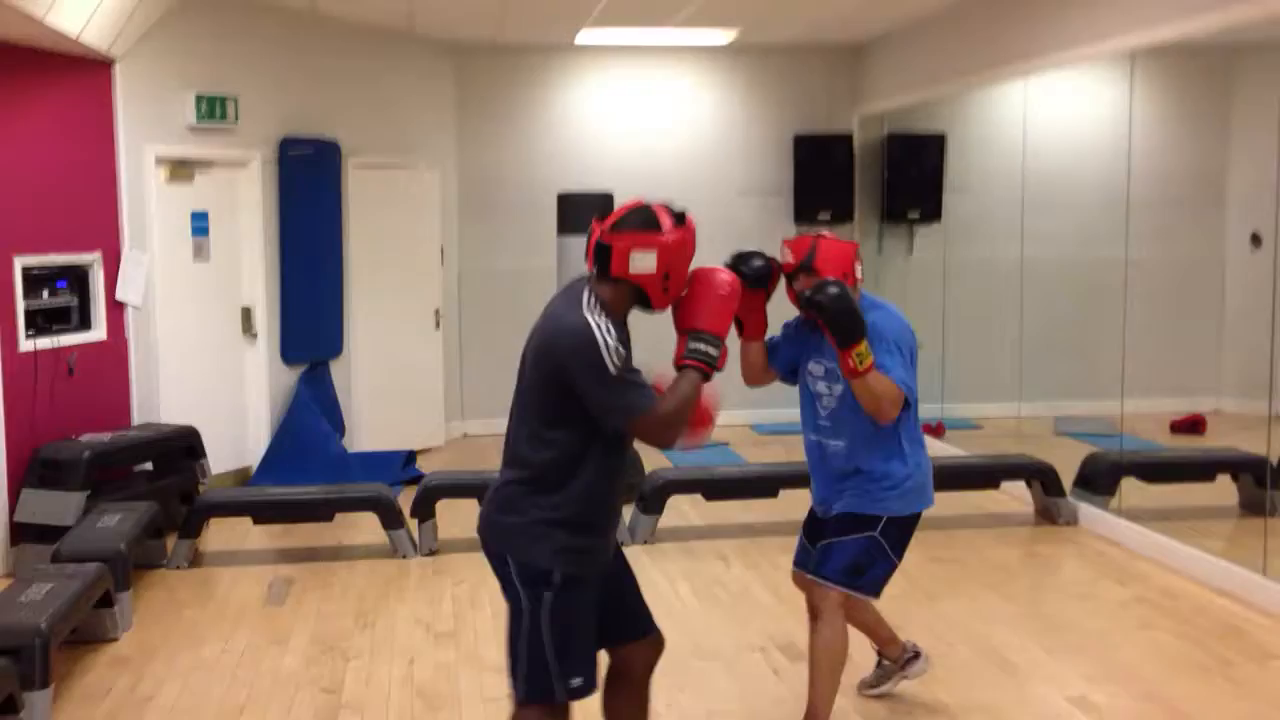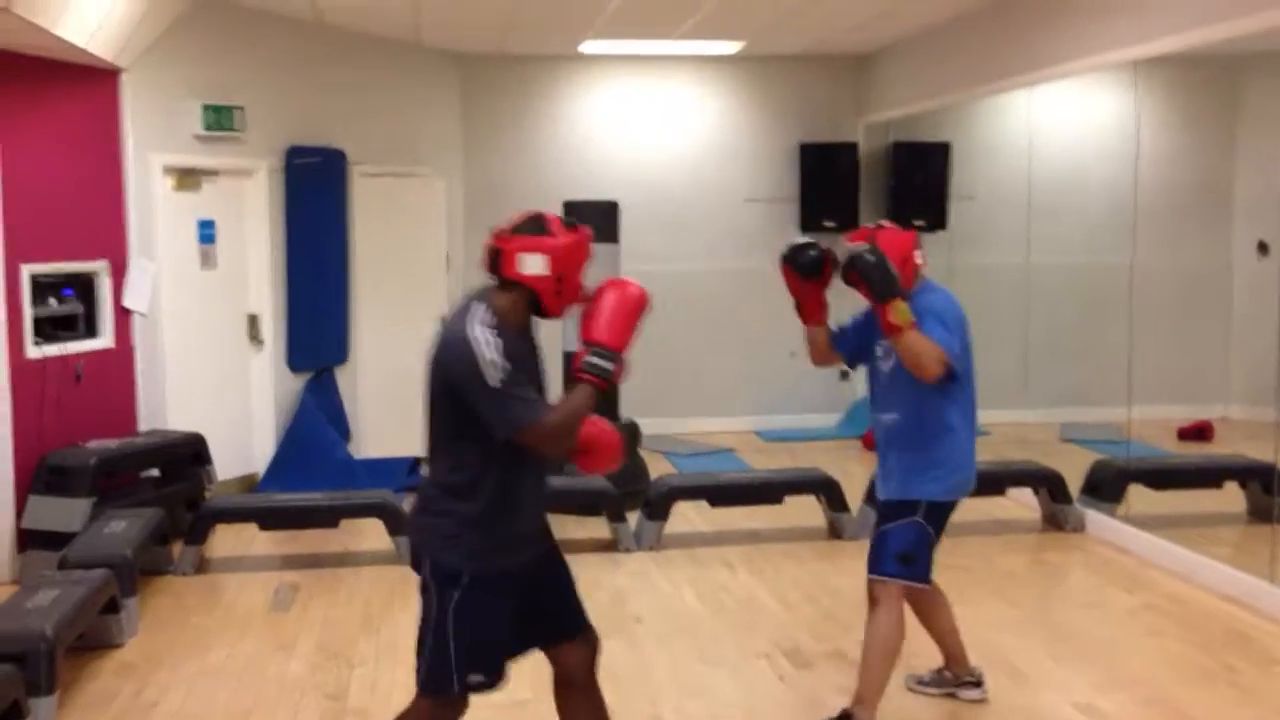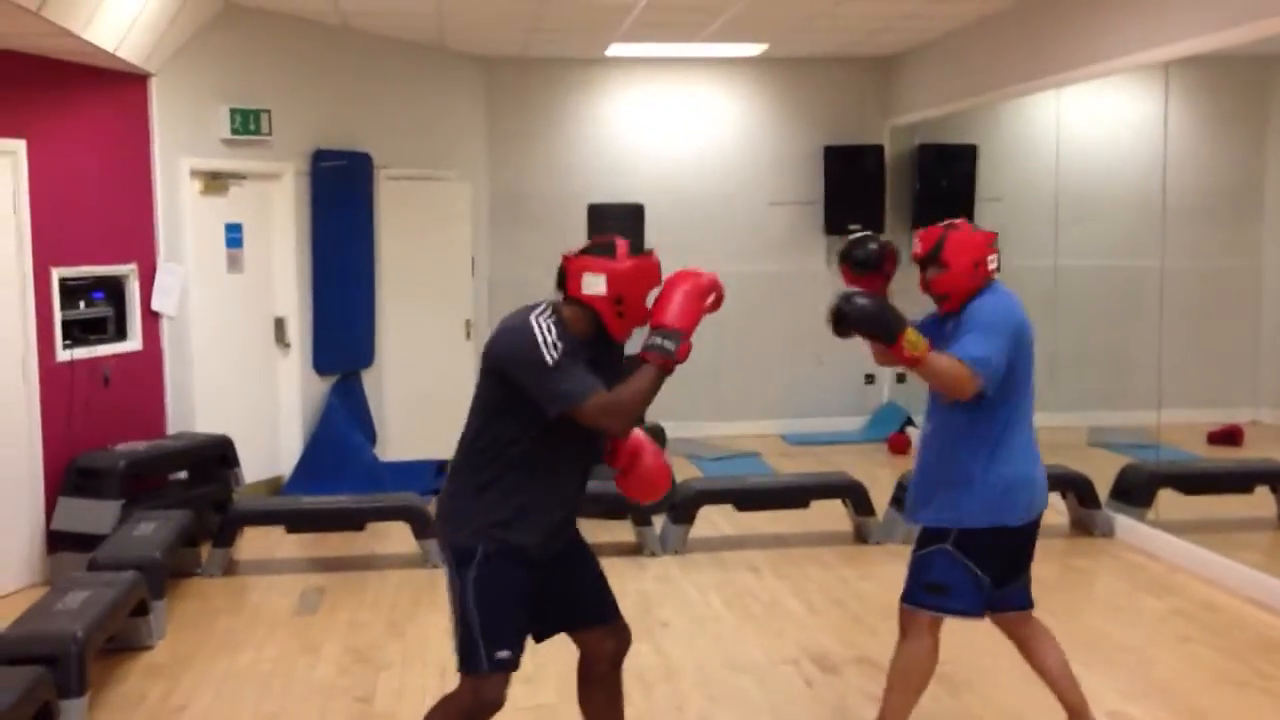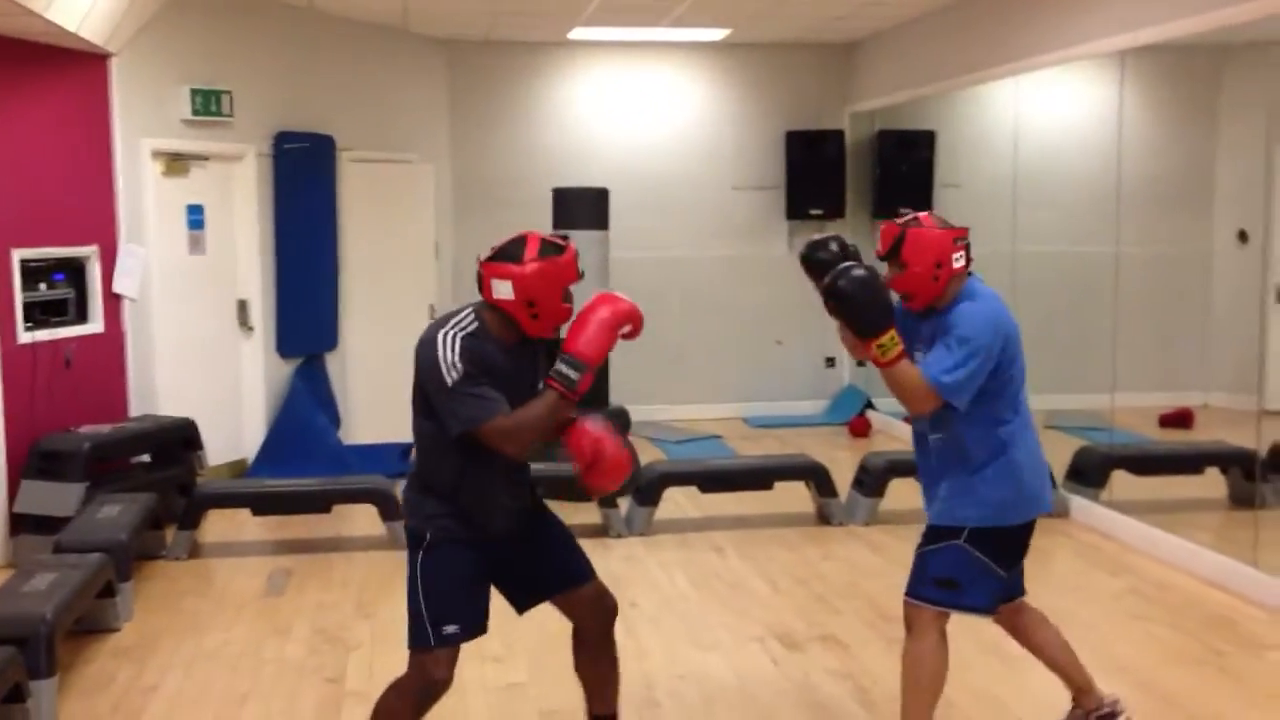
dt=0.7s
person 1, frame 1
left shoulder: (596, 305)
right shoulder: (582, 331)
right elbow: (660, 430)
left wrist: (658, 391)
right wrist: (701, 346)
left hip: (581, 533)
right hip: (541, 543)
left knee: (637, 651)
person 1, frame 2
left shoulder: (511, 320)
right shoulder: (473, 341)
right elbow: (549, 438)
left wrist: (578, 420)
right wrist: (600, 359)
left hip: (521, 535)
right hip: (465, 549)
left knee: (578, 656)
person 1, frame 3
left shoulder: (600, 339)
right shoulder: (528, 338)
right elbow: (608, 416)
left wrist: (628, 445)
right wrist: (669, 339)
left hip: (548, 531)
right hip: (486, 534)
left knee: (607, 645)
person 1, frame 4
left shoulder: (534, 332)
right shoulder: (448, 347)
right elbow: (511, 438)
left wrist: (575, 425)
right wrist: (577, 364)
left hip: (516, 510)
right hip: (449, 525)
left knee: (596, 611)
right knee: (431, 672)
person 2, frame 1
left shoulder: (884, 326)
right shoulder: (808, 327)
left elbow: (885, 409)
right elbow: (756, 374)
left wrist: (850, 342)
right wrist: (750, 314)
left hip: (885, 490)
right hip: (838, 487)
left knee: (827, 598)
right knee: (810, 580)
right ankle: (898, 654)
person 2, frame 2
left shoulder: (935, 306)
right shoulder: (880, 315)
left elbow: (929, 367)
right elbow: (824, 354)
left wrist: (890, 302)
right wrist: (809, 298)
left hip: (929, 473)
right hip: (903, 470)
left knee: (884, 590)
right knee: (912, 578)
right ankle: (961, 672)
person 2, frame 3
left shoulder: (992, 311)
right shoulder: (960, 314)
left elbow: (962, 382)
right elbow: (889, 357)
left wrist: (898, 333)
right wrist: (871, 295)
left hip: (977, 498)
right hip: (1007, 494)
left knee: (919, 617)
right knee: (1012, 615)
person 2, frame 4
left shoulder: (978, 319)
right shoulder: (932, 307)
left elbow: (923, 398)
right elbow: (860, 349)
left wrist: (877, 329)
right wrist: (845, 300)
left hip: (985, 492)
right hip: (992, 487)
left knee: (924, 613)
right knee: (1004, 605)
